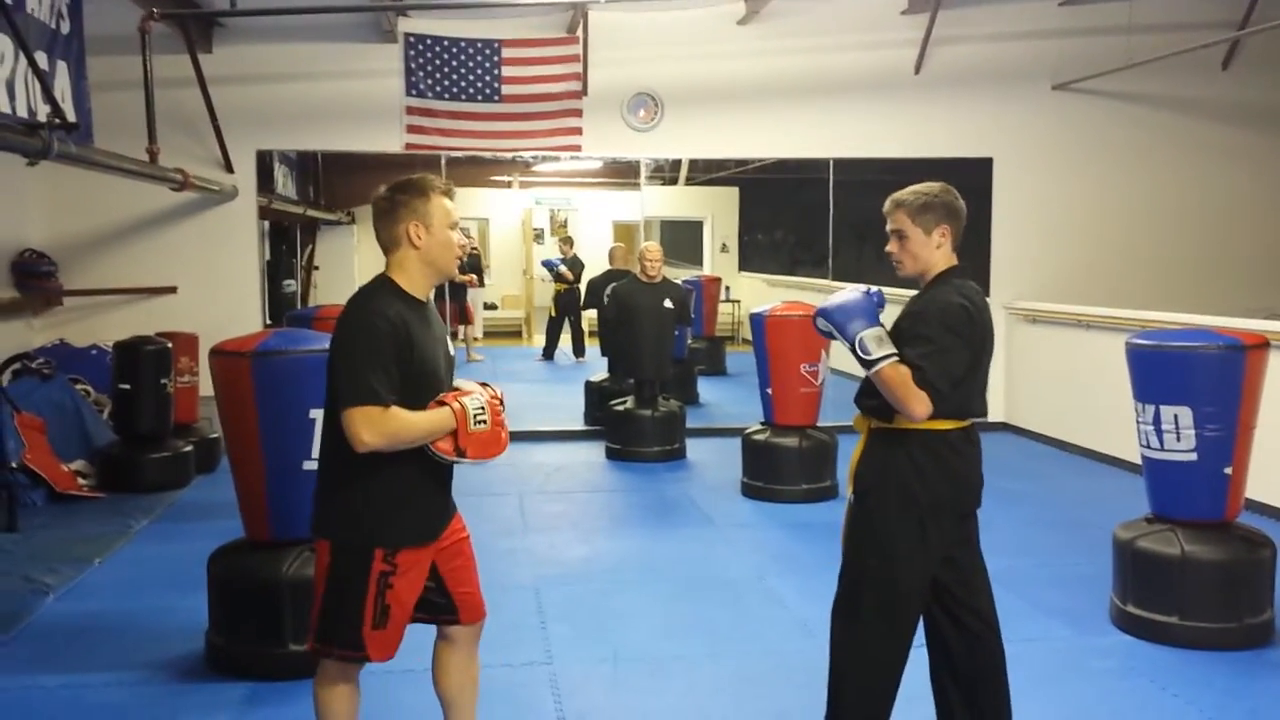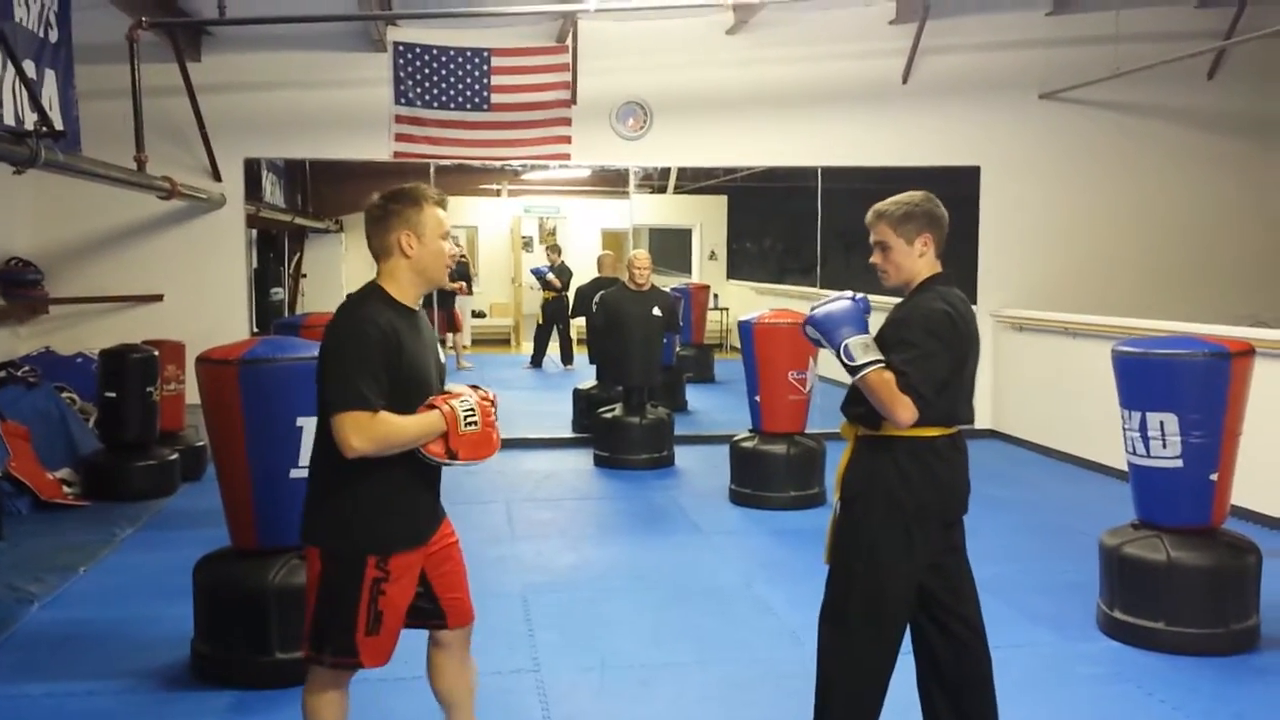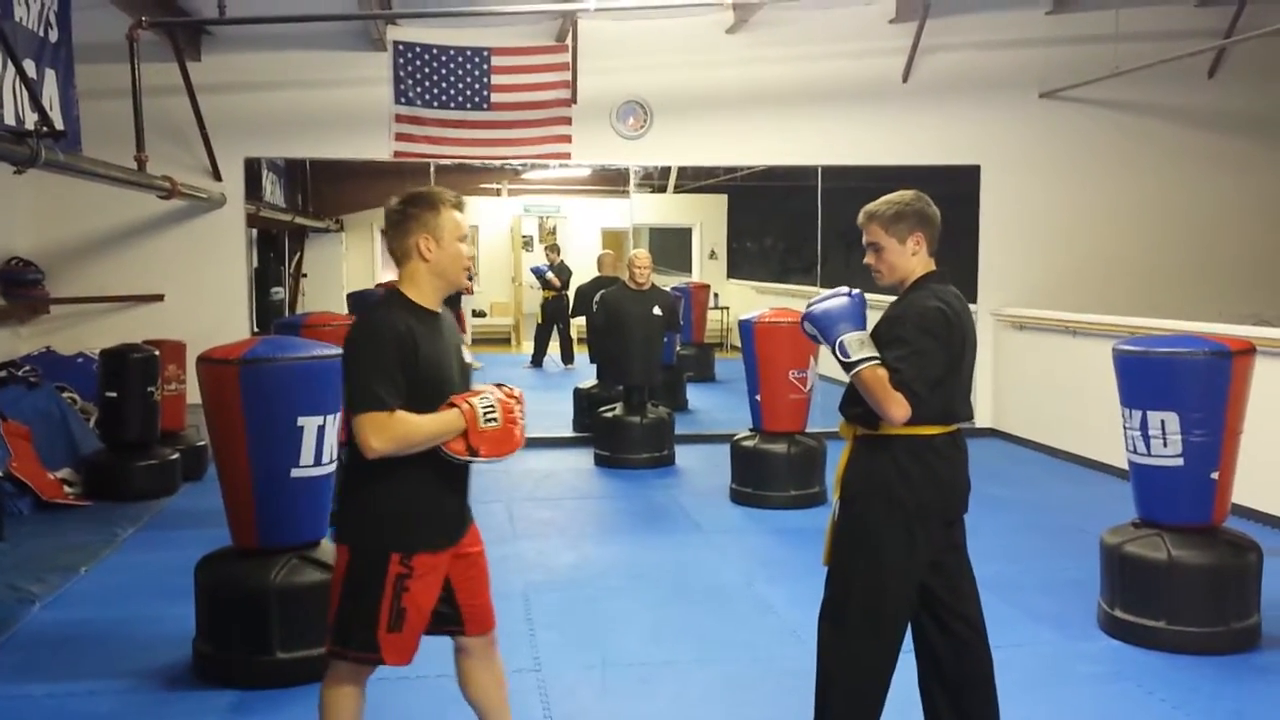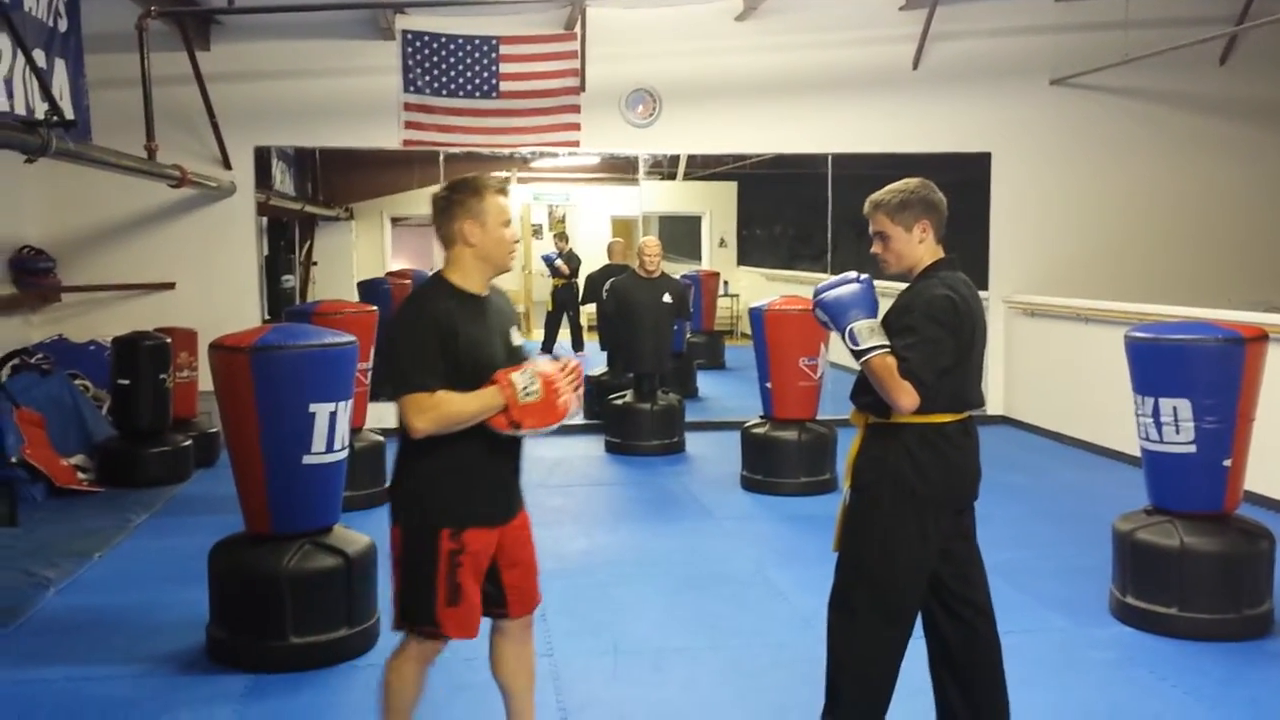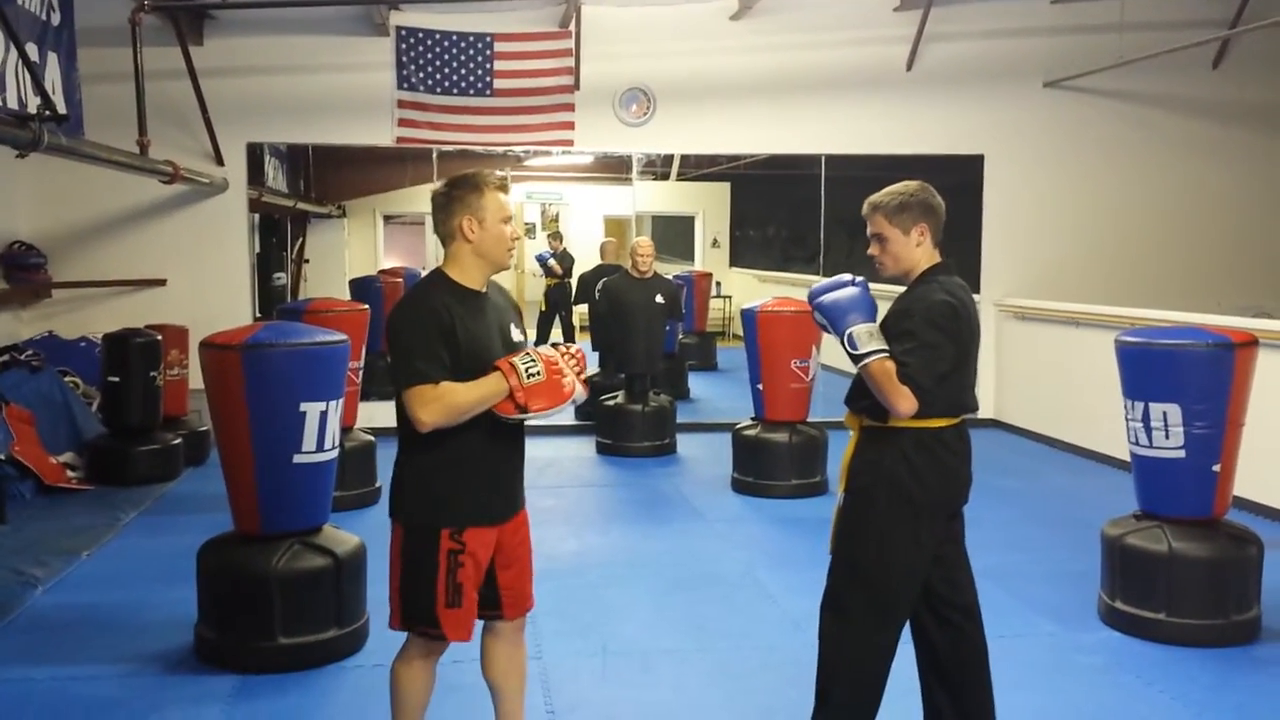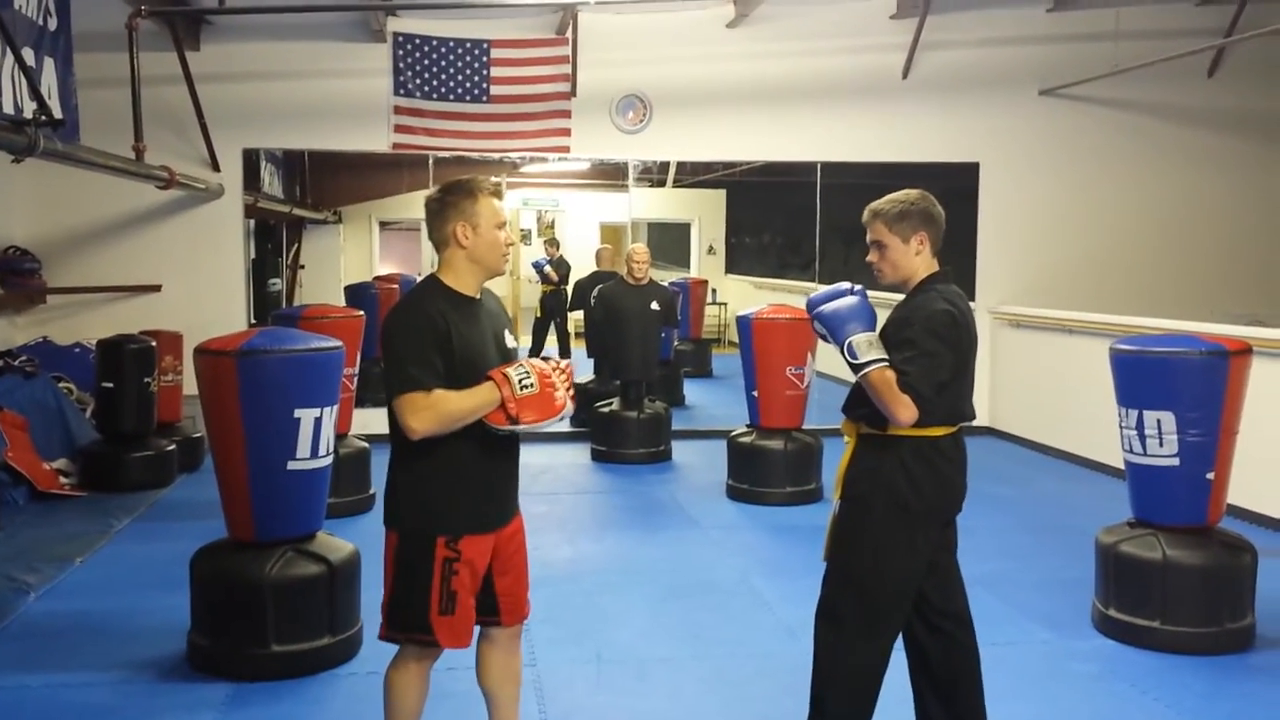
dt=0.2s
person 1, frame 1
left shoulder: (422, 308)
right shoulder: (372, 317)
right elbow: (369, 430)
left wrist: (472, 402)
right wrist: (458, 415)
left hip: (434, 515)
right hip: (369, 526)
left knee: (464, 625)
right knee: (346, 656)
person 1, frame 2
left shoulder: (413, 315)
right shoulder: (362, 325)
right elbow: (357, 435)
left wrist: (465, 407)
right wrist: (448, 419)
left hip: (423, 520)
right hip: (359, 532)
left knee: (454, 630)
right knee: (336, 664)
person 1, frame 3
left shoulder: (442, 319)
right shoulder: (381, 329)
right elbow: (378, 436)
left wrist: (491, 406)
right wrist: (468, 417)
left hip: (450, 522)
right hip: (387, 532)
left knee: (478, 637)
right knee: (355, 661)
person 1, frame 4
left shoulder: (499, 303)
right shoulder: (424, 312)
right elbow: (421, 416)
left wrist: (550, 382)
right wrist: (510, 393)
left hip: (500, 501)
right hip: (439, 510)
left knee: (516, 619)
right knee: (425, 635)
person 1, frame 5
left shoulder: (500, 300)
right shoulder: (423, 308)
right elbow: (428, 410)
left wrist: (556, 375)
right wrist: (511, 378)
left hip: (503, 501)
right hip: (441, 511)
left knee: (508, 621)
right knee: (428, 637)
person 1, frame 6
left shoulder: (491, 306)
right shoulder: (418, 315)
right elbow: (419, 417)
left wrist: (544, 387)
right wrist: (504, 386)
left hip: (498, 509)
right hip: (436, 519)
left knee: (505, 628)
right knee: (421, 645)
person 2, frame 1
left shoulder: (945, 308)
right shoulder: (957, 297)
left elbow: (916, 402)
left wrist: (865, 336)
right wrist: (864, 326)
left hip: (914, 470)
right hip: (942, 466)
left knee: (872, 612)
right knee: (958, 604)
person 2, frame 2
left shoulder: (928, 315)
right shoulder: (945, 305)
left elbow: (901, 408)
left wrist: (853, 343)
right wrist: (850, 335)
left hip: (899, 478)
right hip: (930, 473)
left knee: (858, 619)
right knee: (945, 612)
person 2, frame 3
left shoulder: (922, 312)
right shoulder: (942, 302)
left elbow: (895, 405)
left wrist: (848, 339)
right wrist: (847, 332)
left hip: (898, 476)
right hip: (930, 471)
left knee: (858, 619)
right knee: (947, 612)
person 2, frame 4
left shoulder: (932, 300)
right shoulder: (952, 289)
left elbow: (904, 393)
left wrist: (859, 327)
right wrist: (860, 319)
left hip: (909, 465)
right hip: (941, 459)
left knee: (866, 606)
right knee: (956, 598)
person 2, frame 5
left shoulder: (933, 304)
right shoulder: (946, 293)
left elbow: (902, 398)
left wrist: (857, 330)
right wrist: (856, 319)
left hip: (903, 469)
right hip: (931, 465)
left knee: (859, 608)
right knee: (944, 602)
person 2, frame 6
left shoulder: (932, 313)
right shoulder: (939, 302)
left elbow: (902, 407)
right elbow: (905, 385)
left wrist: (857, 339)
right wrist: (853, 328)
left hip: (899, 478)
right hip: (925, 474)
left knee: (854, 616)
right knee: (936, 609)
